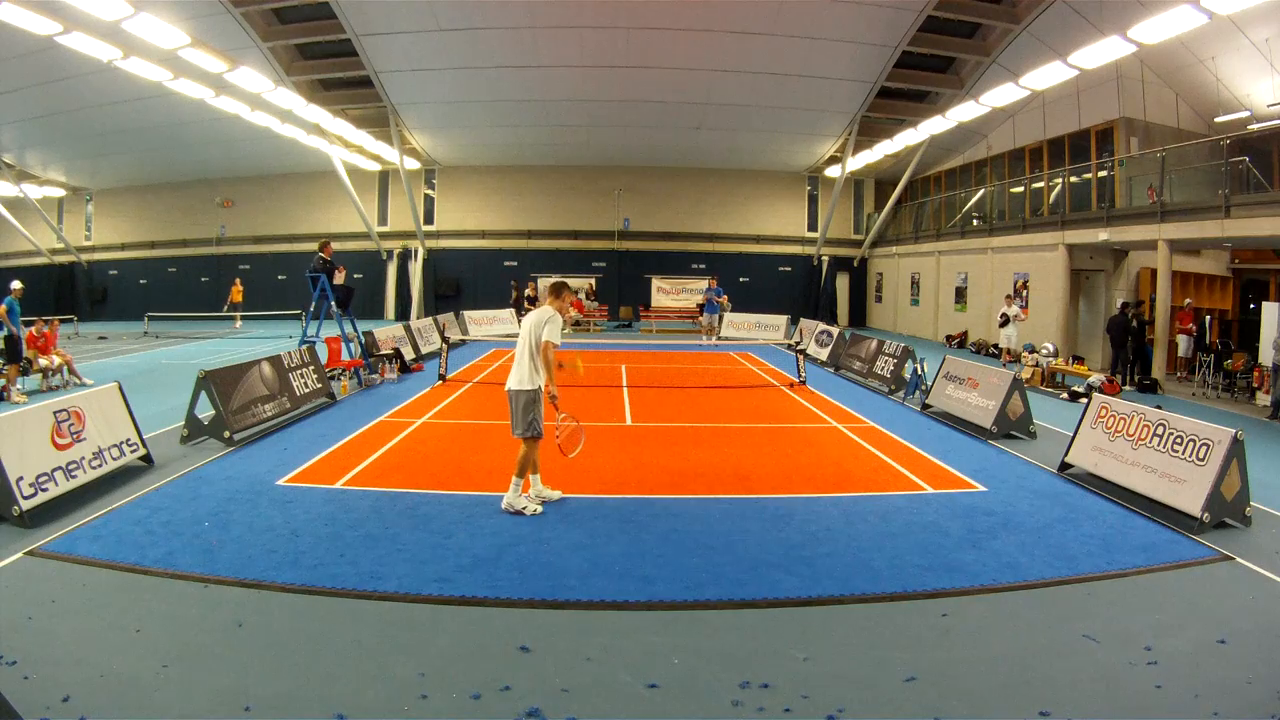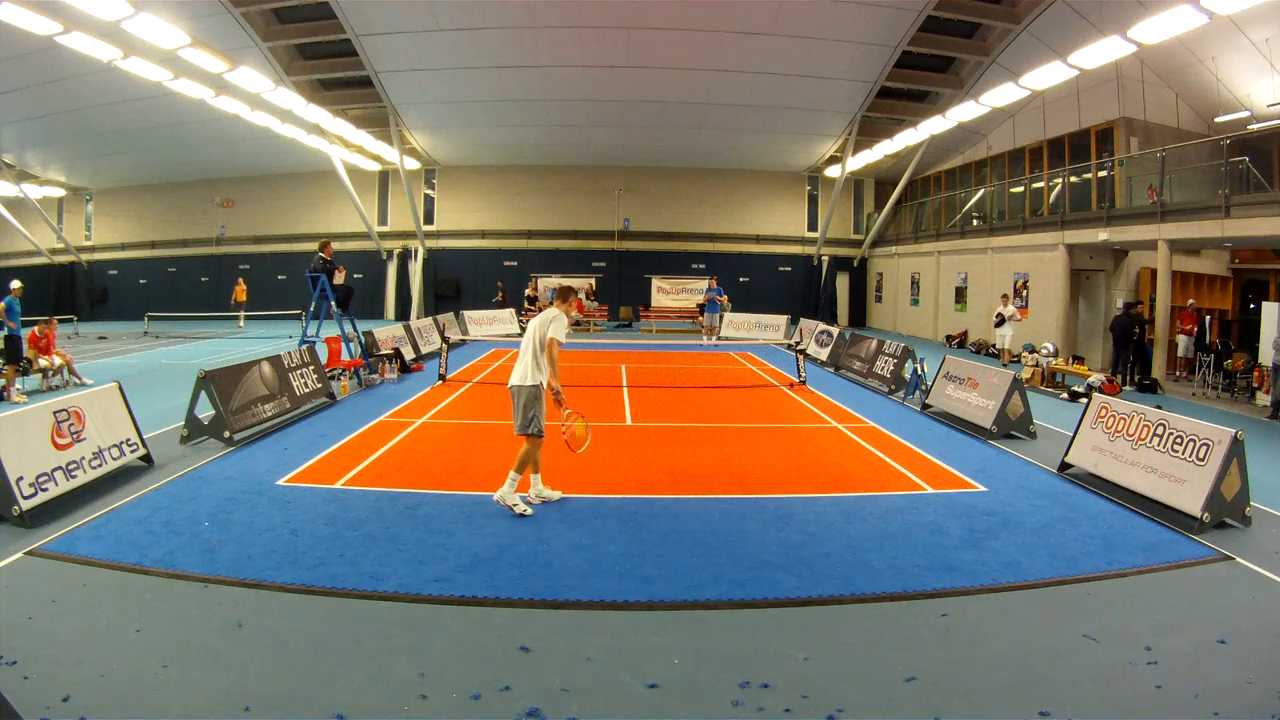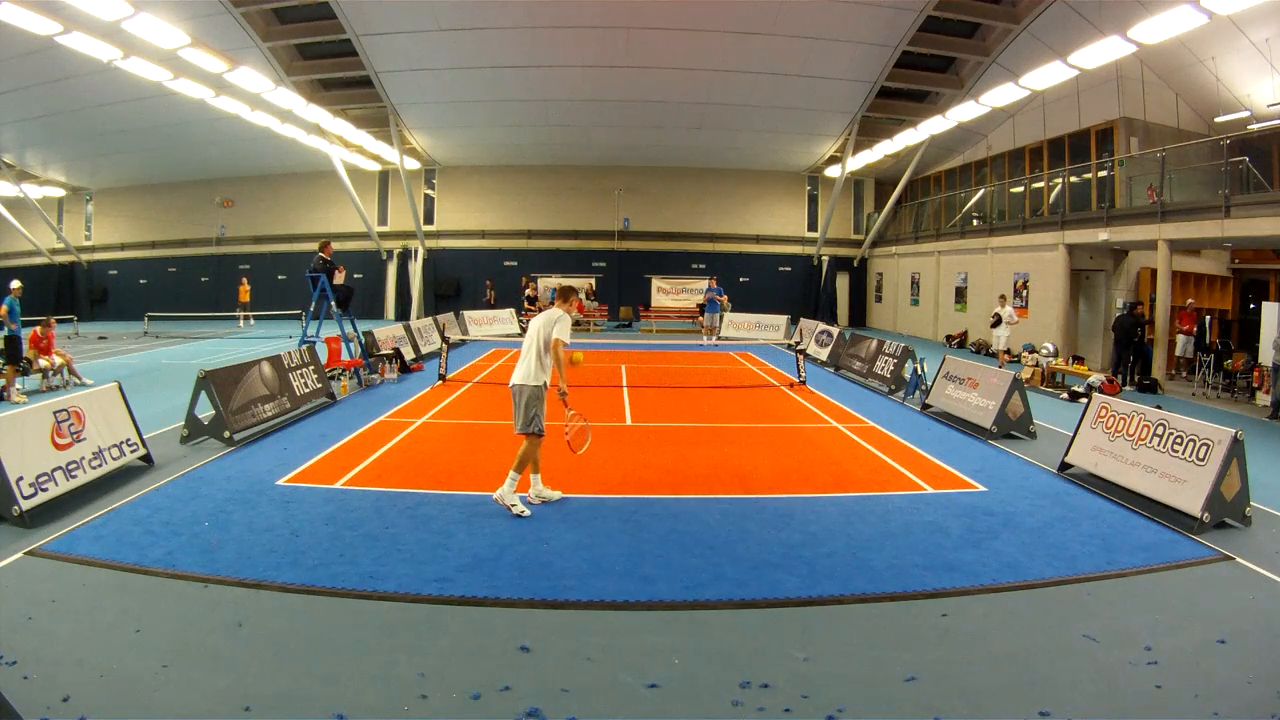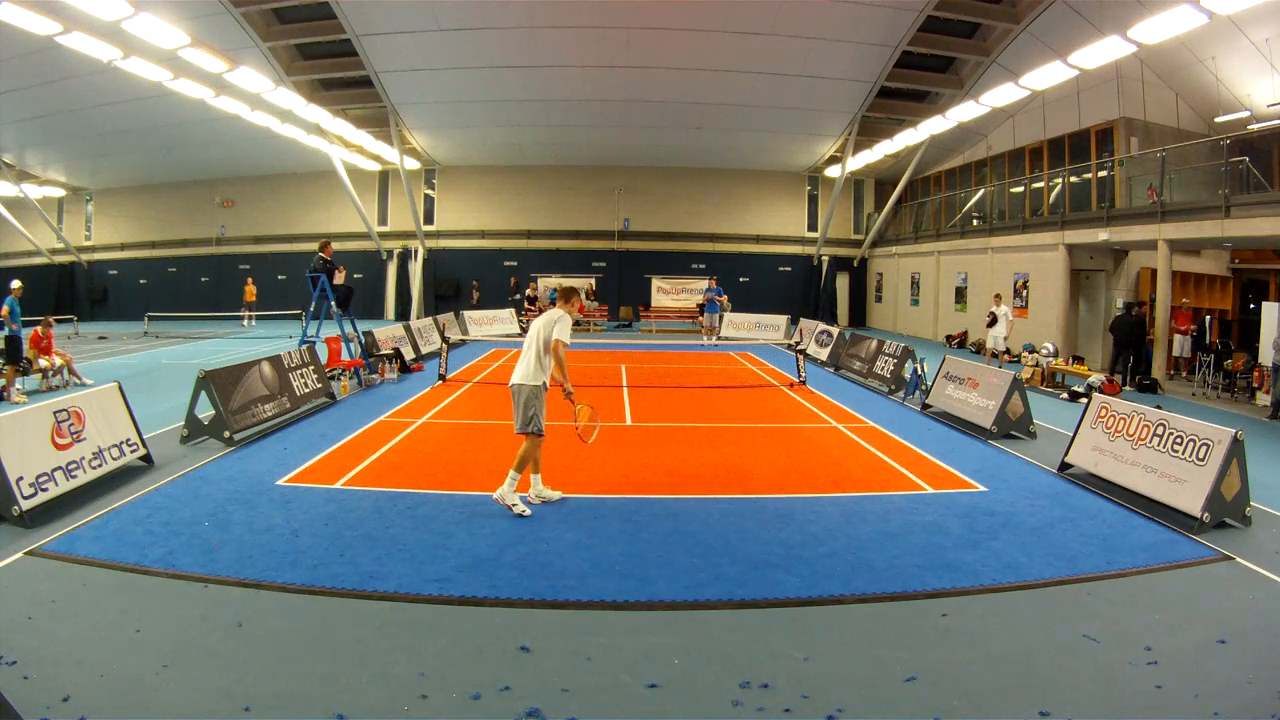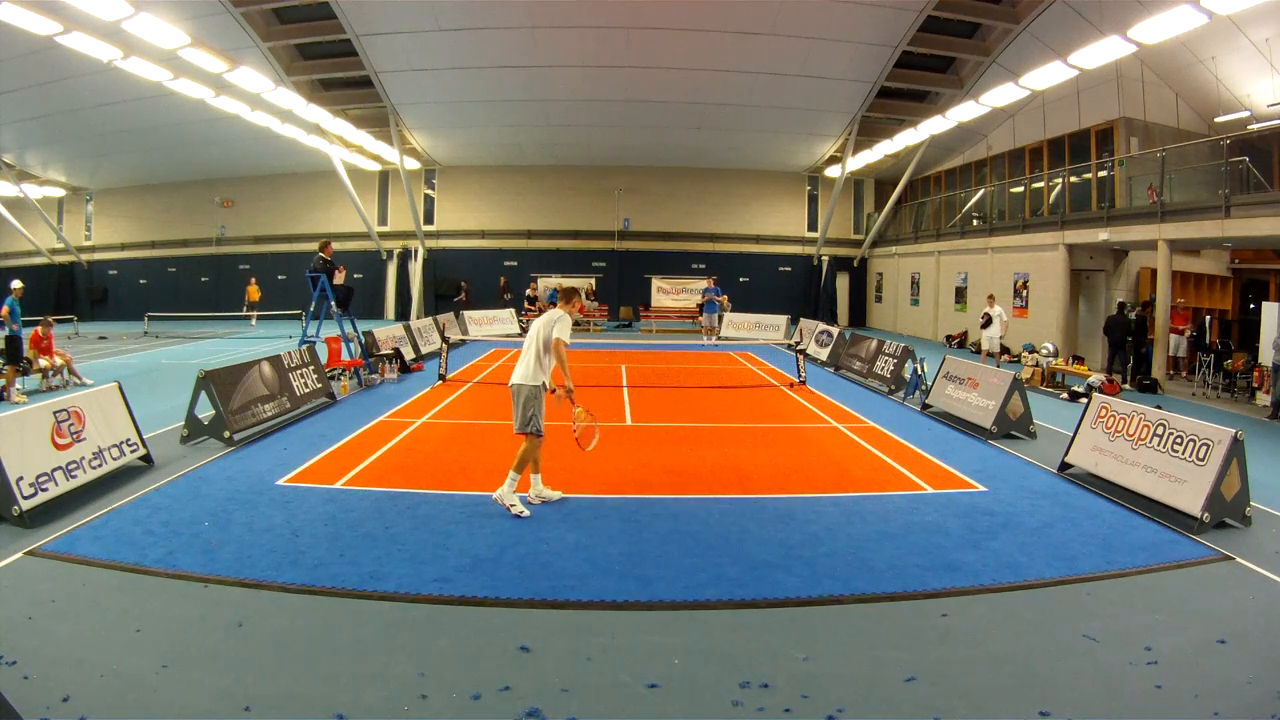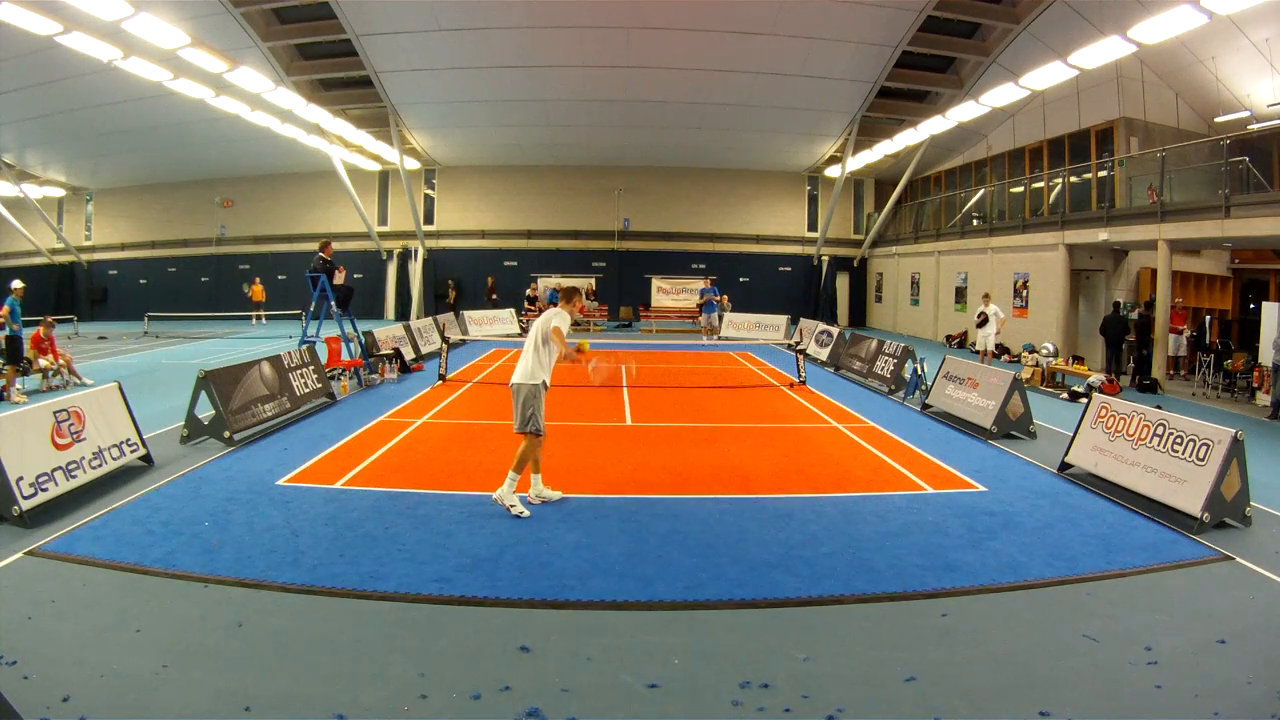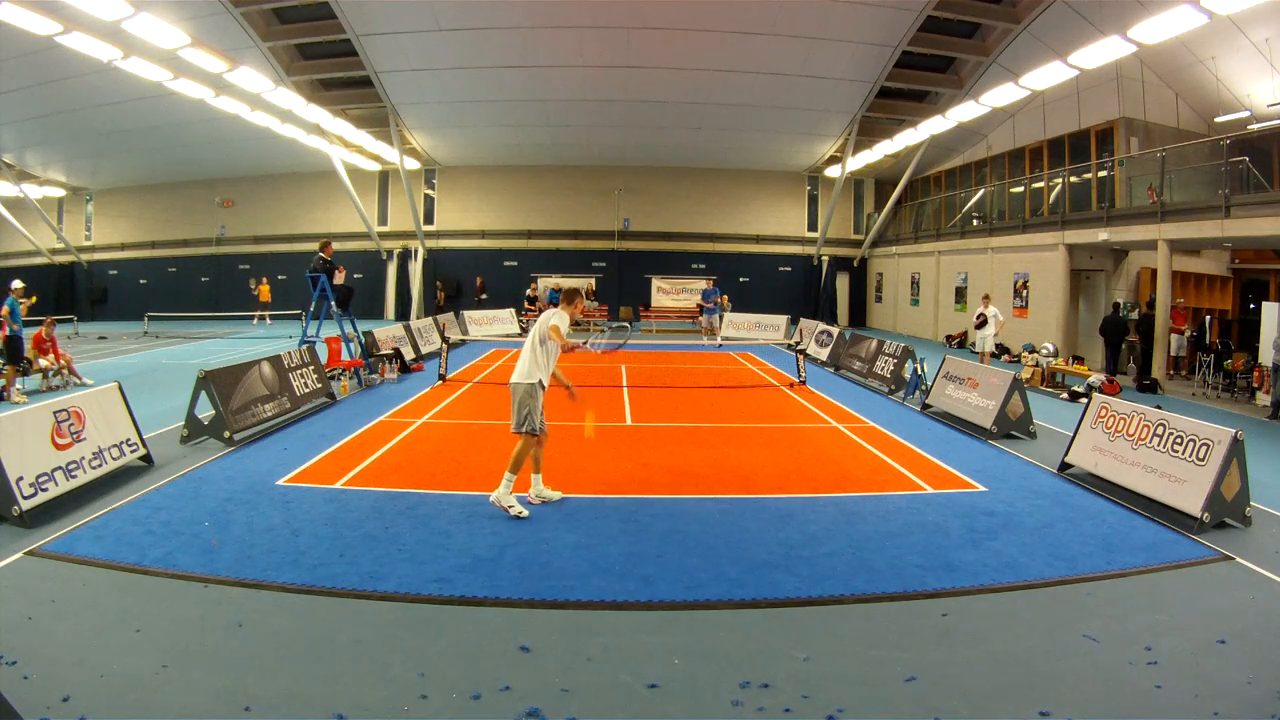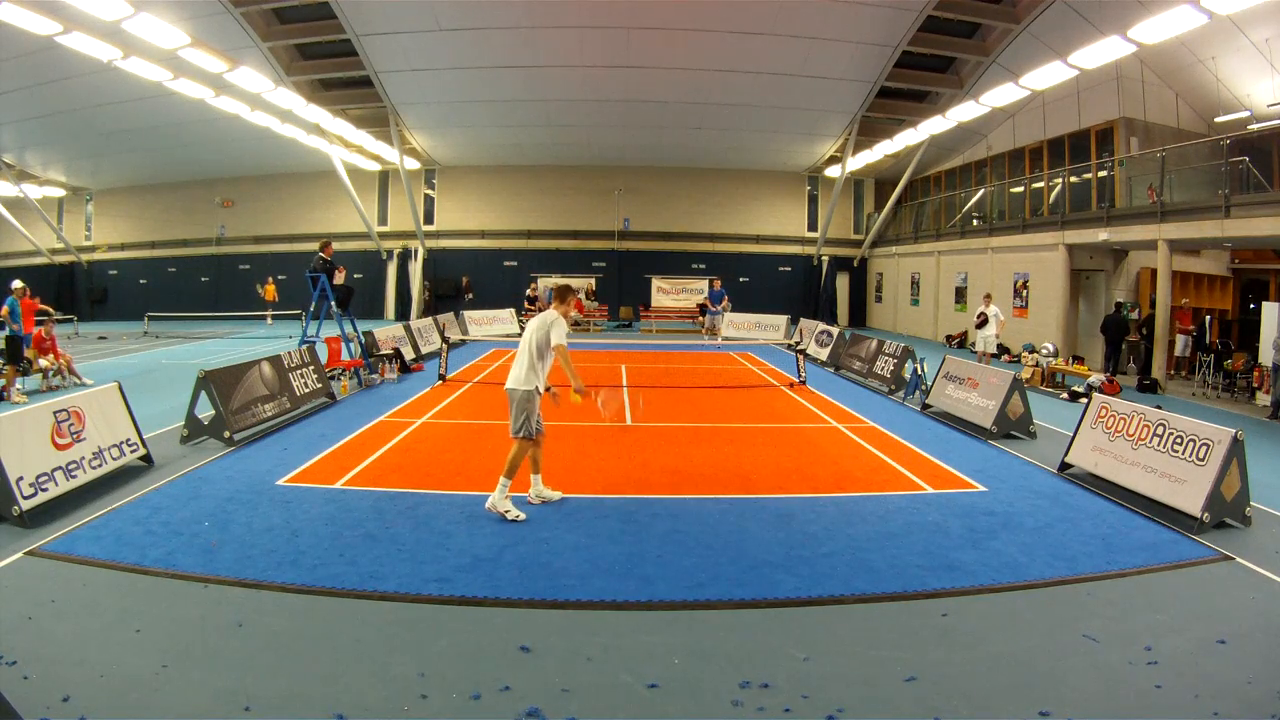
dt=0.3s
person 1, frame 1
left shoulder: (533, 315)
right shoulder: (553, 317)
right elbow: (545, 349)
left wrist: (553, 365)
right wrist: (551, 384)
left hip: (518, 382)
right hip: (528, 385)
left knee: (533, 438)
right knee: (531, 440)
left ankle: (536, 490)
right ankle: (513, 497)
person 1, frame 2
left shoulder: (541, 317)
right shoulder: (559, 317)
right elbow: (551, 347)
left wrist: (552, 388)
right wrist: (556, 381)
left hip: (522, 381)
right hip: (530, 383)
left knee: (535, 437)
right knee: (535, 438)
left ankle: (536, 489)
right ankle: (507, 491)
person 1, frame 3
left shoulder: (540, 317)
right shoulder: (562, 317)
right elbow: (556, 347)
left wrist: (559, 362)
right wrist: (562, 381)
left hip: (522, 380)
right hip: (532, 383)
left knee: (536, 436)
right knee: (534, 437)
left ankle: (537, 489)
right ankle: (507, 491)
person 1, frame 4
left shoulder: (543, 318)
right shoulder: (563, 318)
right elbow: (556, 348)
left wrist: (555, 376)
right wrist: (567, 381)
left hip: (523, 381)
right hip: (531, 383)
left knee: (536, 436)
right knee: (534, 437)
left ankle: (537, 490)
right ankle: (507, 490)
person 1, frame 5
left shoulder: (544, 318)
right shoulder: (563, 317)
right elbow: (557, 345)
right wrist: (567, 379)
left hip: (525, 381)
right hip: (530, 383)
left knee: (537, 436)
right knee: (532, 437)
left ankle: (536, 489)
right ankle: (506, 491)
person 1, frame 6
left shoulder: (548, 315)
right shoulder: (561, 314)
right elbow: (555, 332)
left wrist: (565, 353)
right wrist: (566, 349)
left hip: (528, 381)
right hip: (531, 382)
left knee: (538, 436)
right knee: (532, 436)
left ankle: (537, 489)
right ankle: (506, 491)
person 1, frame 7
left shoulder: (552, 316)
right shoulder: (559, 315)
right elbow: (554, 330)
left wrist: (567, 384)
right wrist: (563, 342)
left hip: (532, 382)
right hip: (528, 382)
left knee: (540, 436)
right knee: (528, 436)
left ankle: (537, 489)
right ankle: (503, 492)
person 1, frame 8
left shoulder: (540, 319)
right shoulder: (557, 320)
right elbow: (559, 348)
left wrist: (548, 386)
right wrist: (574, 379)
left hip: (525, 385)
right hip: (524, 387)
left knee: (537, 437)
right knee: (524, 441)
left ankle: (537, 490)
right ankle: (499, 497)
